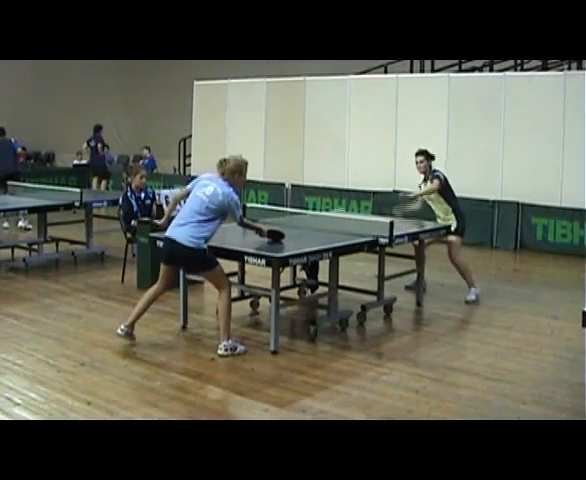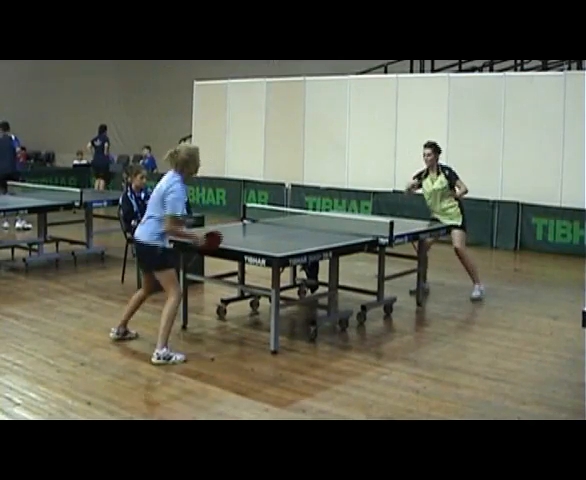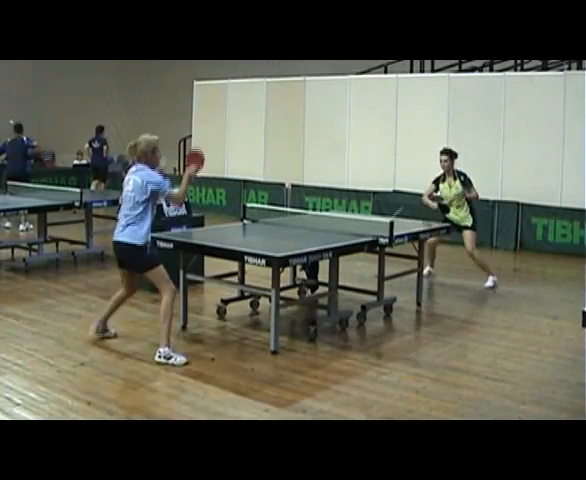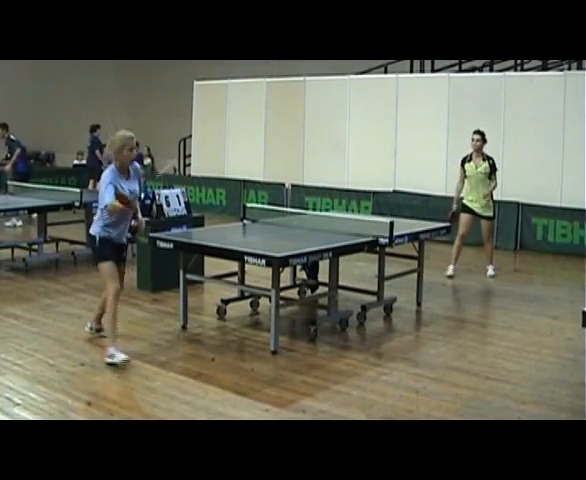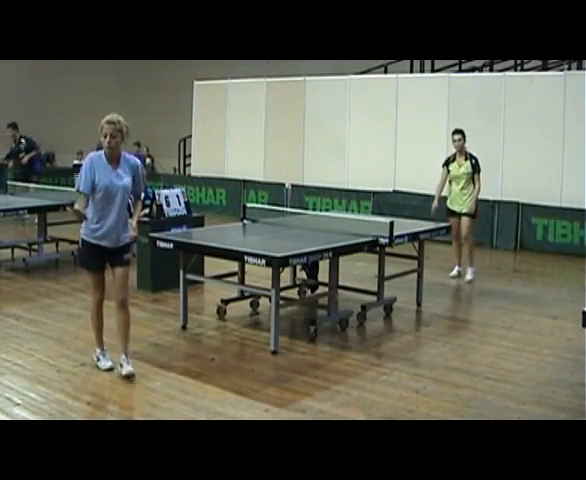
dt=0.7s
person 1, frame 1
left shoulder: (205, 178)
right shoulder: (229, 196)
left elbow: (179, 196)
right elbow: (241, 222)
left wrist: (166, 219)
right wrist: (259, 229)
left hip: (172, 239)
right hip: (192, 247)
left knee: (161, 286)
right knee: (224, 287)
left ankle: (127, 326)
right ankle: (226, 343)
person 1, frame 2
left shoulder: (172, 177)
right shoulder: (175, 187)
right elbow: (170, 227)
right wrist: (195, 238)
left hip: (143, 240)
right hip: (151, 243)
left knee: (147, 289)
right knee: (174, 295)
left ankle: (120, 329)
right ankle: (161, 351)
person 1, frame 3
left shoulder: (133, 172)
right shoulder: (149, 176)
right elbow: (177, 200)
right wrist: (187, 176)
left hip: (120, 241)
right hip: (135, 243)
left knee: (130, 288)
right knee: (168, 290)
left ankle: (100, 326)
right ankle: (164, 350)
person 1, frame 4
left shoulder: (135, 169)
right shoulder: (108, 176)
right elbow: (110, 206)
left wrist: (139, 215)
right wrist: (118, 207)
left hip: (120, 238)
right hip: (102, 236)
left knee: (116, 286)
right knee: (114, 289)
left ankle: (95, 324)
right ankle: (112, 348)
person 1, frame 5
left shoulder: (133, 164)
right shoulder: (92, 162)
left elbow: (138, 199)
right elbow: (83, 197)
left wrist: (135, 221)
right wrist: (79, 209)
left hip: (120, 240)
right hip: (93, 239)
left knee: (122, 299)
right knee: (98, 297)
left ankle: (125, 356)
right ankle: (99, 350)
person 2, frame 1
left shoulder: (436, 174)
right shoulder: (424, 182)
left elbow: (434, 188)
right elbow: (419, 204)
left wrist: (414, 194)
right wrist: (407, 209)
left hip: (454, 220)
right hip: (441, 221)
left knee: (454, 256)
left ankle: (473, 289)
person 2, frame 2
left shoulder: (446, 171)
right shoulder: (421, 175)
left elbow: (464, 189)
right elbow: (409, 190)
left wrist: (454, 195)
right wrist: (412, 186)
left hip: (454, 216)
right hip: (436, 217)
left knee: (459, 250)
left ankle: (478, 286)
right ankle: (423, 283)
person 2, frame 3
left shoulder: (462, 177)
right shoulder: (439, 180)
left elbow: (475, 195)
right elbow: (425, 197)
left wrist: (465, 197)
right wrist: (432, 204)
left hip: (466, 218)
right hip: (449, 217)
left knee: (470, 250)
right knee: (431, 242)
left ankle: (491, 276)
right ankle: (430, 268)
person 2, frame 4
left shoulder: (490, 161)
right shoulder: (465, 160)
left elbow: (494, 182)
right elbow: (460, 182)
left wrist: (489, 191)
right wrist: (455, 201)
left hip: (485, 204)
right hip: (468, 202)
left knee: (487, 237)
right knee: (461, 234)
left ankle: (490, 266)
right ankle: (452, 266)
person 2, frame 5
left shoulder: (472, 160)
right shoulder: (449, 161)
left elbow: (477, 183)
right elbow: (442, 182)
left wrist: (474, 202)
right wrist: (436, 200)
left hip: (468, 202)
right hip: (453, 203)
left knee: (465, 235)
right knee: (455, 236)
left ankle: (471, 268)
right ankle: (458, 266)
